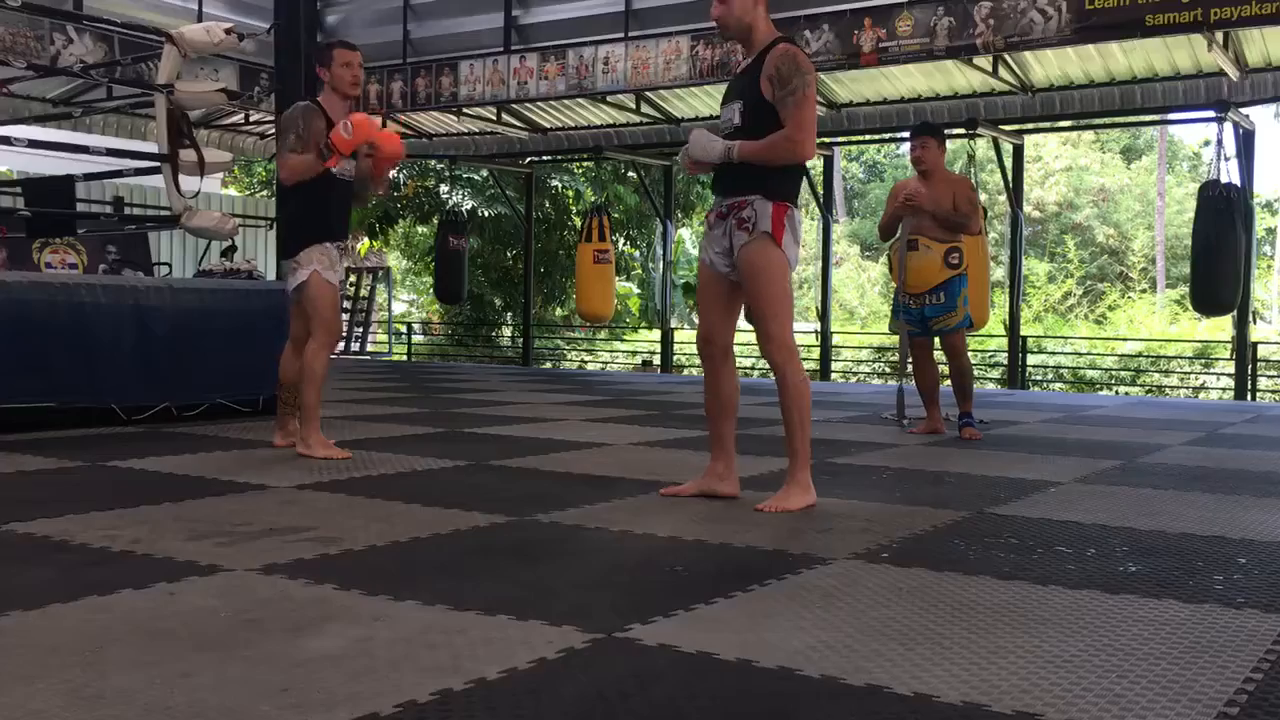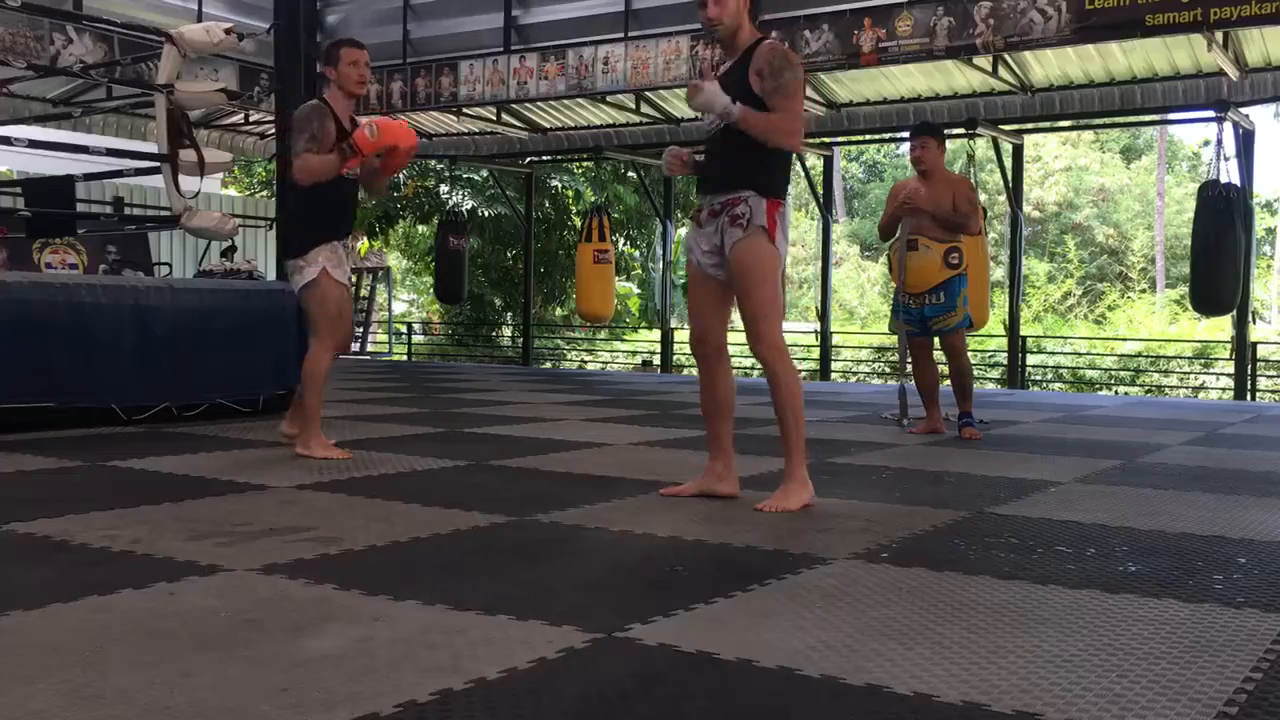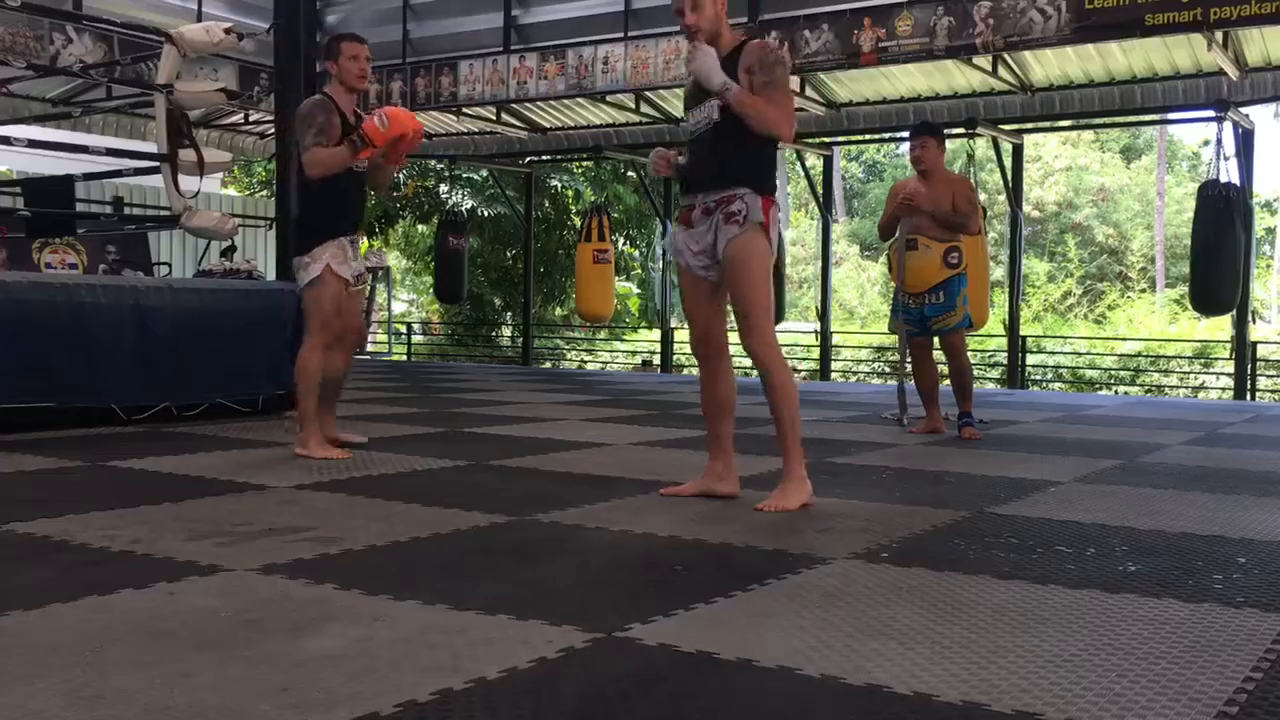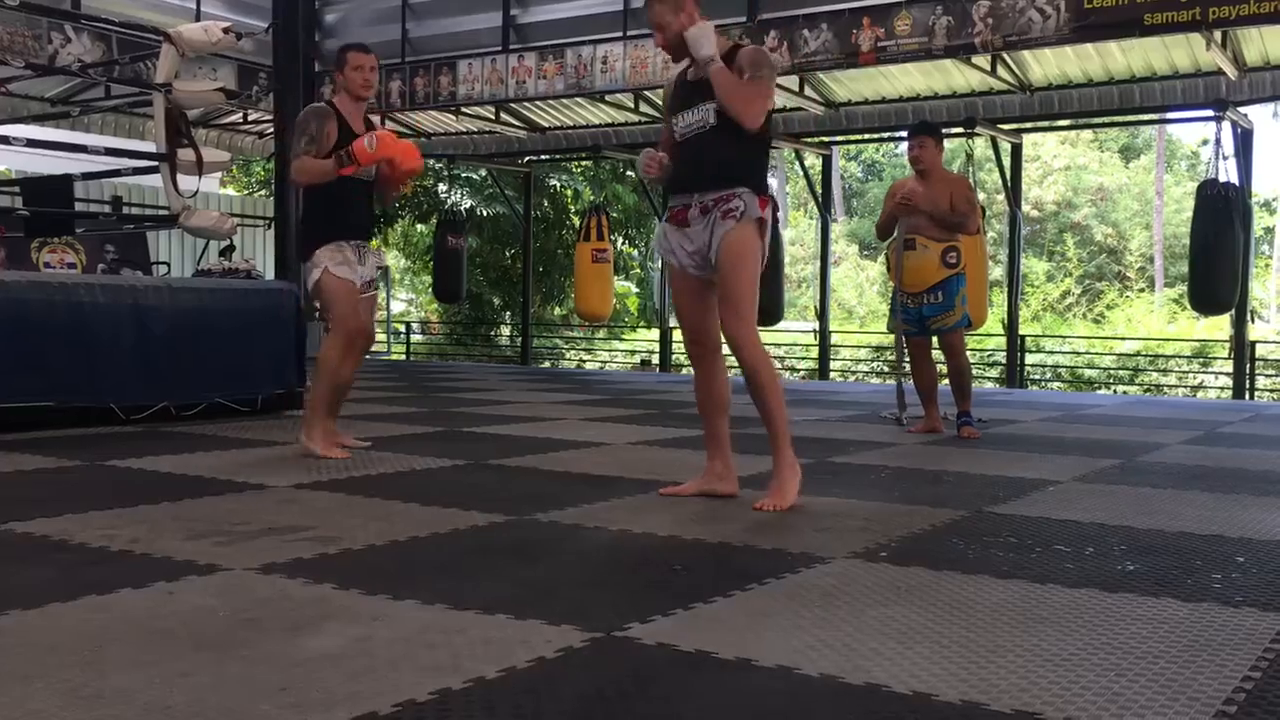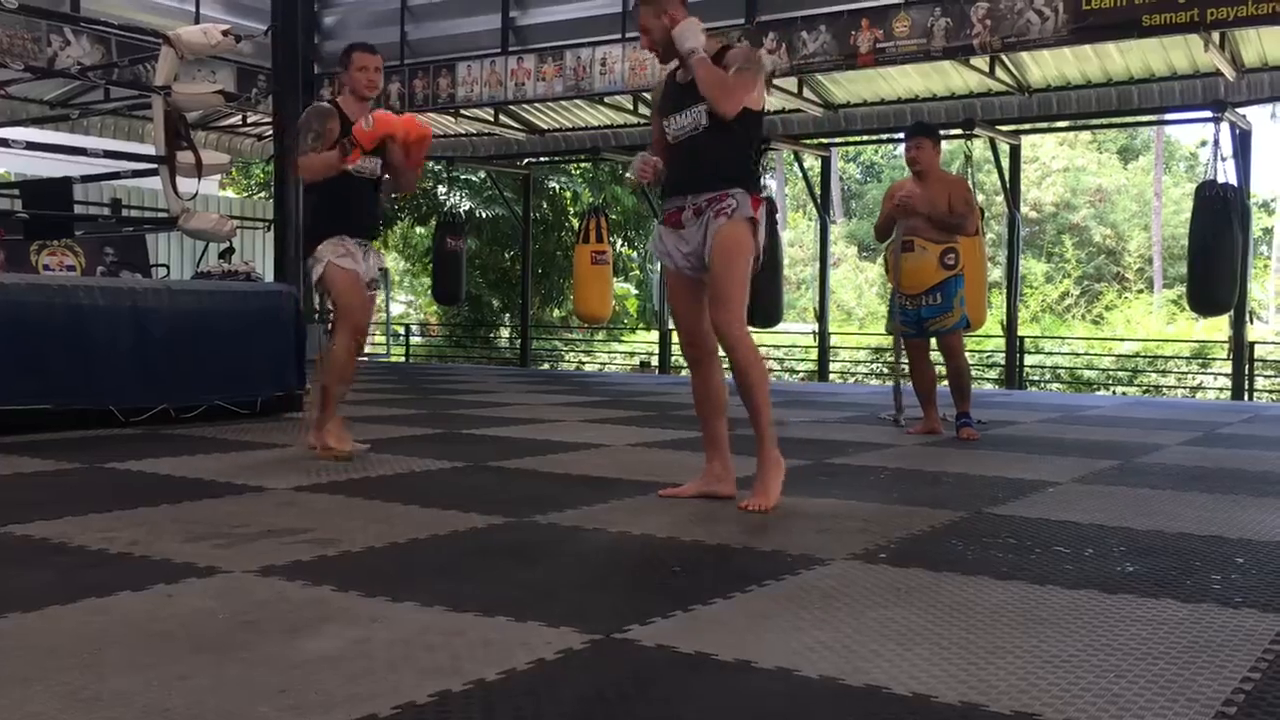
dt=0.2s
person 1, frame 1
left shoulder: (786, 59)
right shoulder: (746, 70)
left elbow: (801, 145)
left wrist: (724, 150)
right wrist: (707, 159)
left hip: (764, 216)
right hip: (725, 217)
left knee: (778, 348)
right knee: (711, 345)
left ankle: (800, 480)
right ankle: (721, 471)
person 1, frame 2
left shoulder: (772, 57)
right shoulder: (721, 75)
left elbow: (789, 134)
left wrist: (723, 108)
right wrist: (690, 162)
left hip: (754, 213)
right hip: (709, 215)
left knee: (767, 344)
right knee: (706, 345)
left ankle: (797, 478)
right ankle: (720, 471)
person 1, frame 3
left shoulder: (758, 56)
right shoulder: (697, 79)
left elbow: (782, 125)
left wrist: (720, 83)
right wrist: (673, 164)
left hip: (743, 209)
right hip: (694, 216)
left knee: (758, 342)
right knee: (706, 346)
left ankle: (796, 475)
right ankle: (720, 470)
person 1, frame 4
left shoulder: (748, 59)
right shoulder: (677, 84)
left elbow: (750, 115)
left wrist: (708, 56)
right wrist: (658, 165)
left hip: (735, 207)
right hip: (682, 218)
left knee: (739, 333)
right knee: (700, 347)
left ankle: (785, 462)
right ankle: (719, 469)
person 1, frame 5
left shoulder: (740, 59)
right shoulder: (666, 86)
left elbow: (726, 103)
left wrist: (695, 49)
right wrist: (649, 167)
left hip: (730, 204)
right hip: (677, 218)
left knee: (728, 327)
right knee: (695, 347)
left ankle: (769, 455)
right ankle: (718, 470)
person 2, frame 1
right shoulder: (304, 115)
left elbow: (368, 191)
right elbow: (287, 172)
right wrist: (332, 147)
left hip: (329, 244)
right hip: (305, 242)
left knee: (301, 338)
right knee: (326, 332)
left ankle: (286, 427)
right ankle: (310, 435)
person 2, frame 2
left shoulder: (354, 123)
right shoulder: (314, 115)
left elbow: (370, 186)
right elbow: (302, 172)
right wrist: (352, 151)
left hip: (331, 242)
right hip: (311, 241)
left knee: (337, 337)
right knee: (328, 336)
left ankle: (296, 417)
right ankle: (309, 436)
person 2, frame 3
left shoulder: (358, 117)
right shoulder: (318, 109)
left elbow: (377, 184)
right elbow: (313, 166)
left wrist: (390, 152)
right wrist: (362, 141)
left hip: (346, 238)
right hip: (320, 238)
left knee: (352, 332)
right knee: (321, 334)
left ankle: (324, 420)
right ankle: (308, 436)
person 2, frame 4
left shoulder: (373, 128)
right shoulder: (319, 117)
left elbow: (383, 195)
right elbow: (299, 172)
left wrist: (399, 173)
right wrist: (351, 156)
left hip: (360, 246)
right hip: (325, 243)
left knee: (360, 338)
right knee: (345, 329)
left ankle: (328, 425)
right ankle: (314, 428)
person 2, frame 5
right shoulder: (323, 115)
left elbow: (403, 186)
right elbow: (306, 170)
left wrist: (412, 152)
right wrist: (352, 145)
left hip: (365, 243)
right hip: (329, 238)
left knee: (351, 336)
right knee: (352, 323)
left ankle: (322, 425)
right ankle: (330, 423)
person 3, frame 1
left shoulder: (959, 184)
right shoulder: (901, 188)
left elbow: (972, 225)
right elbow: (884, 234)
left wrist: (929, 209)
right wrist: (897, 212)
left hip: (944, 278)
left knee: (955, 347)
right knee: (919, 349)
left ankle: (966, 417)
right ankle: (933, 417)
person 3, frame 2
left shoulder: (958, 184)
right shoulder: (901, 188)
left elbow: (972, 225)
right elbow: (884, 234)
left wrist: (929, 209)
right wrist: (896, 212)
left hip: (944, 278)
left knee: (955, 348)
right knee: (918, 350)
left ankle: (966, 416)
right ankle: (933, 417)
person 3, frame 3
left shoulder: (958, 184)
right shoulder: (900, 188)
left elbow: (972, 225)
right elbow: (883, 234)
left wrist: (928, 209)
right wrist: (896, 212)
left hip: (944, 277)
left knee: (954, 347)
right knee: (918, 349)
left ankle: (965, 416)
right ankle: (932, 417)
person 3, frame 4
left shoulder: (956, 183)
right shoulder: (898, 187)
left elbow: (970, 225)
right elbow: (881, 233)
left wrist: (927, 209)
right wrist: (894, 212)
left hip: (943, 277)
right hip: (907, 279)
left knee: (953, 347)
right knee: (916, 349)
left ankle: (964, 416)
right ankle: (931, 416)
person 3, frame 5
left shoulder: (954, 184)
right shoulder: (897, 189)
left elbow: (968, 226)
right elbow: (880, 235)
left wrist: (924, 211)
right wrist: (892, 214)
left hip: (941, 279)
right hip: (905, 281)
left knee: (952, 348)
right knee: (915, 350)
left ankle: (964, 417)
right ankle: (930, 417)
